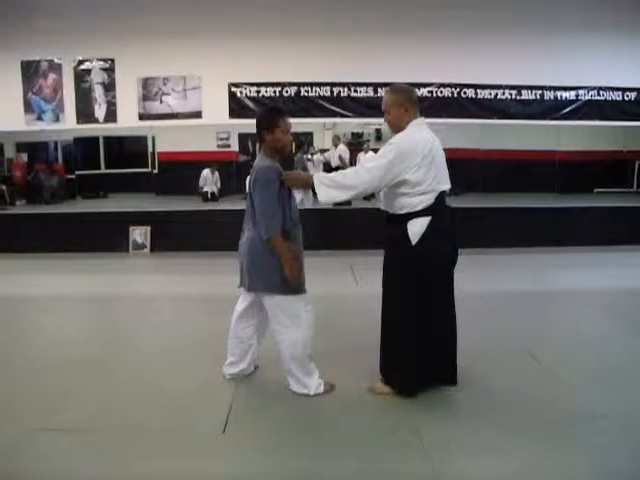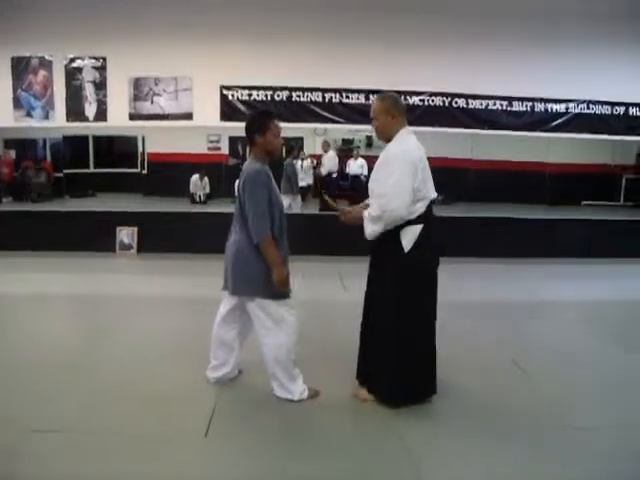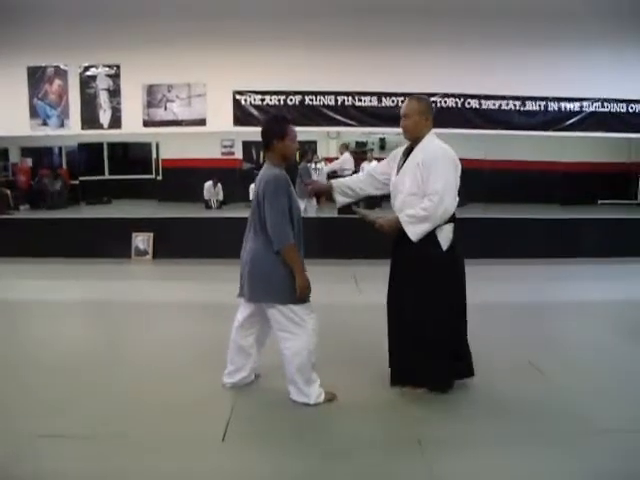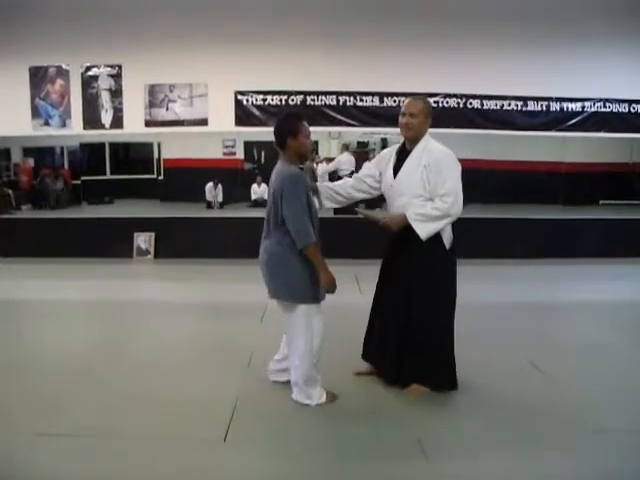
dt=0.5s
person 1, frame 1
left shoulder: (406, 143)
right shoulder: (425, 137)
left elbow: (366, 177)
left wrist: (311, 180)
left hip: (417, 233)
right hip: (432, 227)
left knee: (407, 306)
right knee: (430, 303)
left ankle: (402, 377)
right ankle: (433, 369)
person 1, frame 2
left shoulder: (398, 152)
right shoulder: (407, 146)
left elbow: (394, 206)
left wrist: (361, 216)
right wrist: (366, 206)
left hip: (406, 241)
right hip: (413, 237)
left knee: (394, 314)
right knee: (408, 312)
left ankle: (390, 386)
right ankle: (412, 380)
person 1, frame 3
left shoulder: (439, 154)
right shoulder: (402, 155)
left elbow: (439, 205)
right elbow: (372, 179)
left wrist: (398, 220)
right wrist: (331, 185)
left hip: (433, 243)
right hip: (410, 239)
left knee: (431, 311)
right knee: (405, 306)
left ankle: (432, 376)
right ankle: (412, 369)
person 1, frame 4
left shoulder: (440, 157)
right shoulder: (389, 156)
left elbow: (450, 205)
right elbow: (359, 185)
left wrist: (406, 218)
right wrist: (318, 189)
left hip: (430, 243)
right hip: (401, 239)
left knee: (427, 312)
right knee: (390, 302)
left ankle: (431, 375)
right ankle: (382, 361)
person 2, frame 1
left shoulder: (265, 166)
right shoulder: (268, 170)
right elbow: (270, 225)
left wrist: (288, 255)
right wrist: (288, 260)
left hip: (255, 254)
right hip: (269, 257)
left knee: (249, 312)
right knee: (295, 320)
left ankle: (237, 366)
right ankle: (306, 382)
person 2, frame 2
left shoulder: (253, 169)
right shoulder: (258, 173)
right elbow: (259, 228)
left wrist: (274, 262)
right wrist: (277, 266)
left hip: (241, 258)
right hip: (255, 262)
left knee: (232, 316)
right knee: (280, 324)
left ankle: (220, 369)
right ankle: (290, 388)
person 2, frame 3
left shoulder: (267, 175)
right shoulder: (277, 179)
right elbow: (281, 235)
left wrist: (296, 268)
right wrist: (299, 273)
left hip: (256, 263)
right hip: (273, 267)
left knee: (249, 321)
right knee: (300, 328)
left ankle: (236, 374)
right ankle: (307, 391)
person 2, frame 4
left shoulder: (283, 172)
right shoulder: (292, 177)
right elbow: (301, 231)
left wrist: (317, 267)
right wrist: (323, 269)
left hip: (282, 259)
right hip: (290, 263)
left knee: (297, 323)
right knee: (306, 328)
left ankle: (281, 370)
right ankle: (307, 392)
